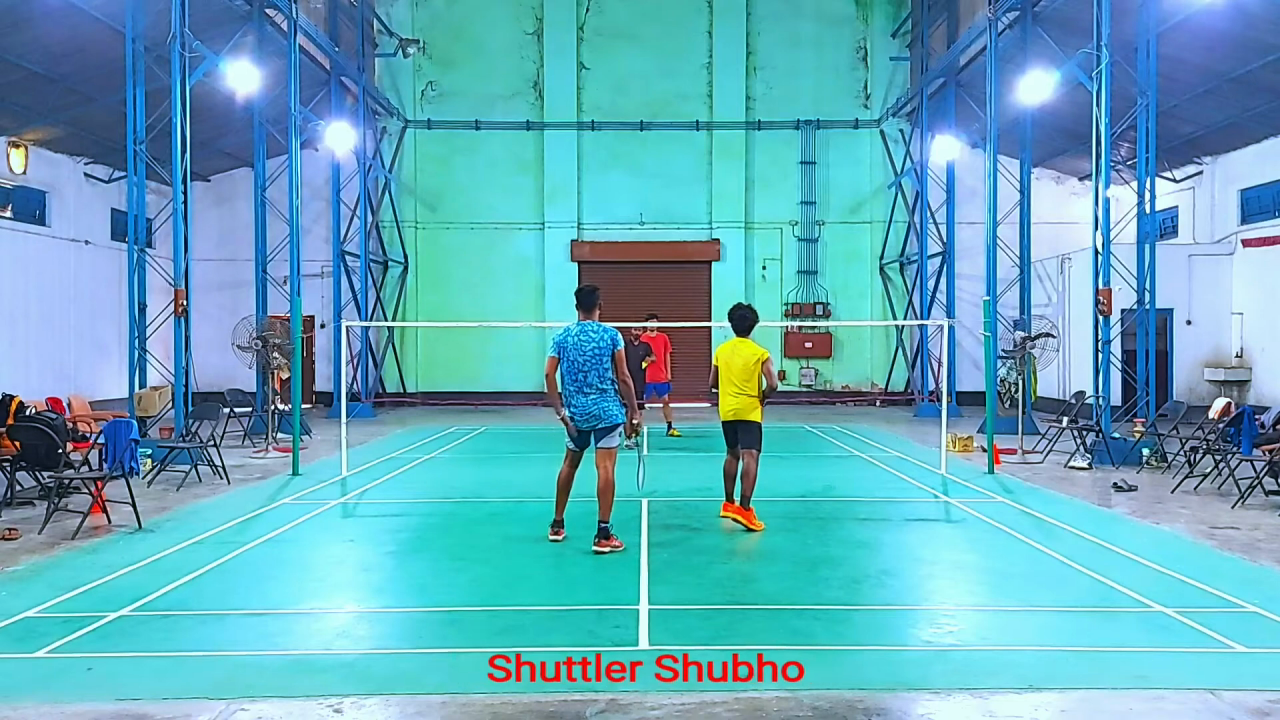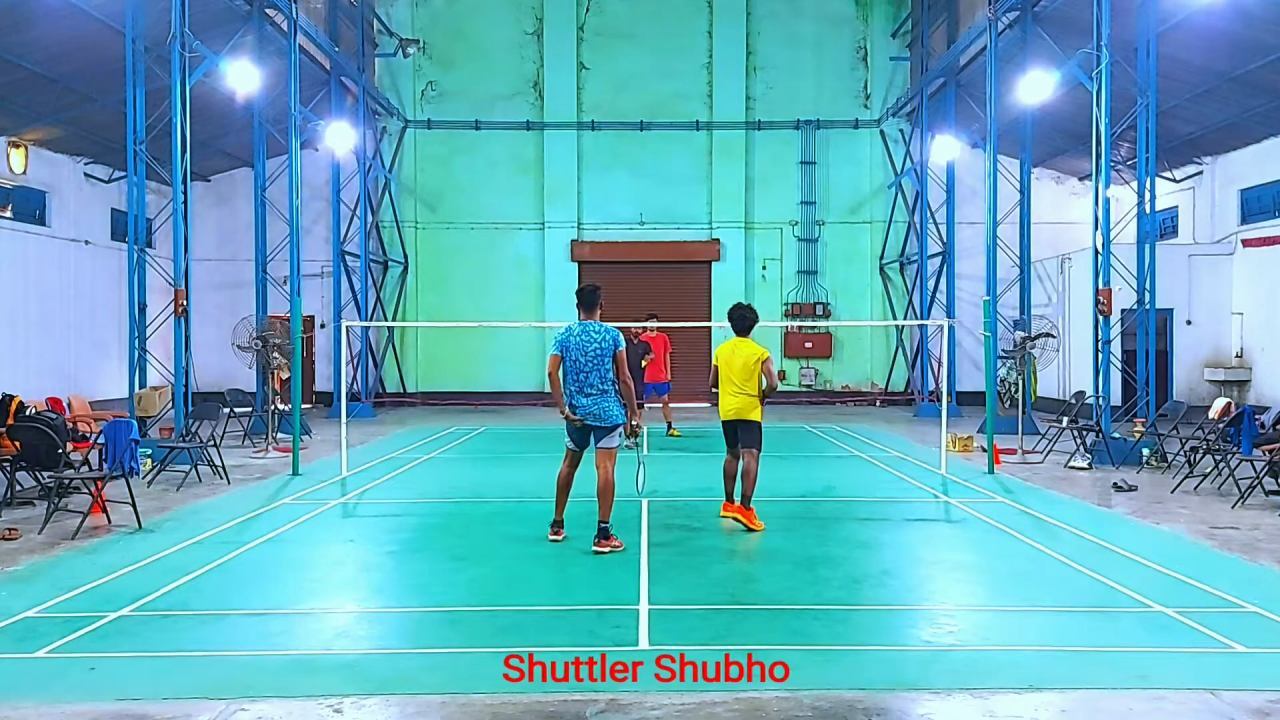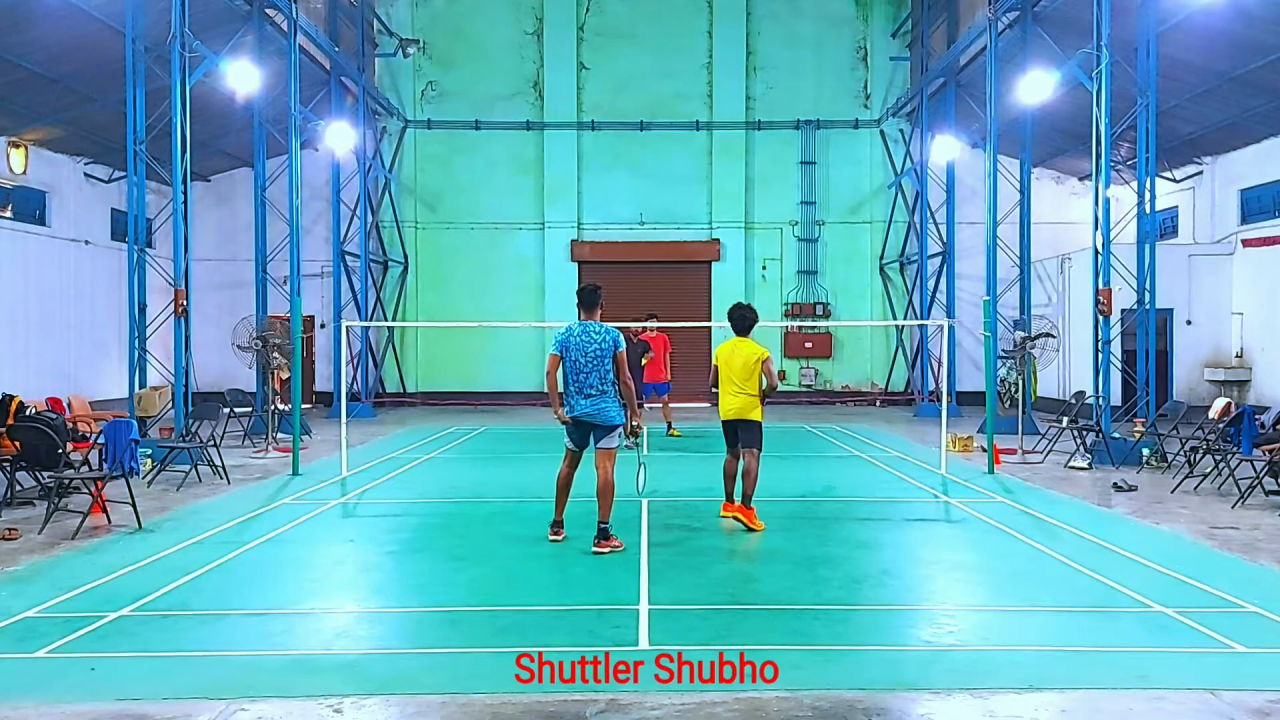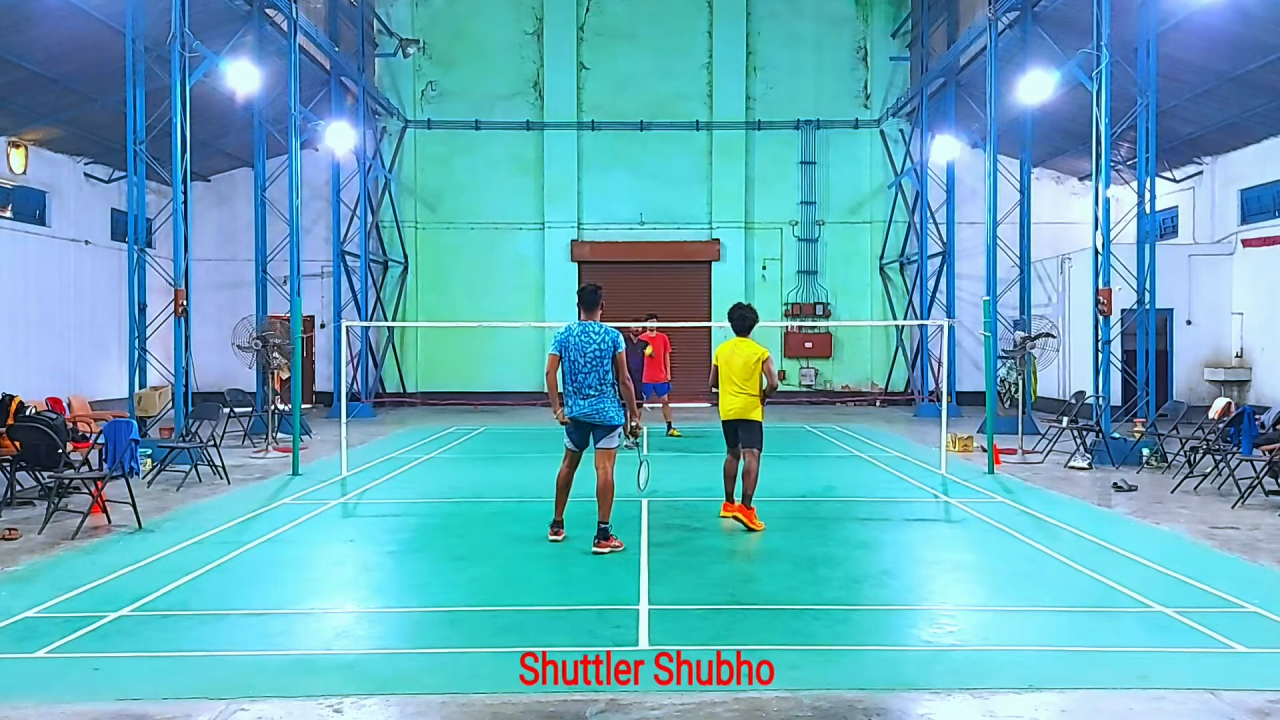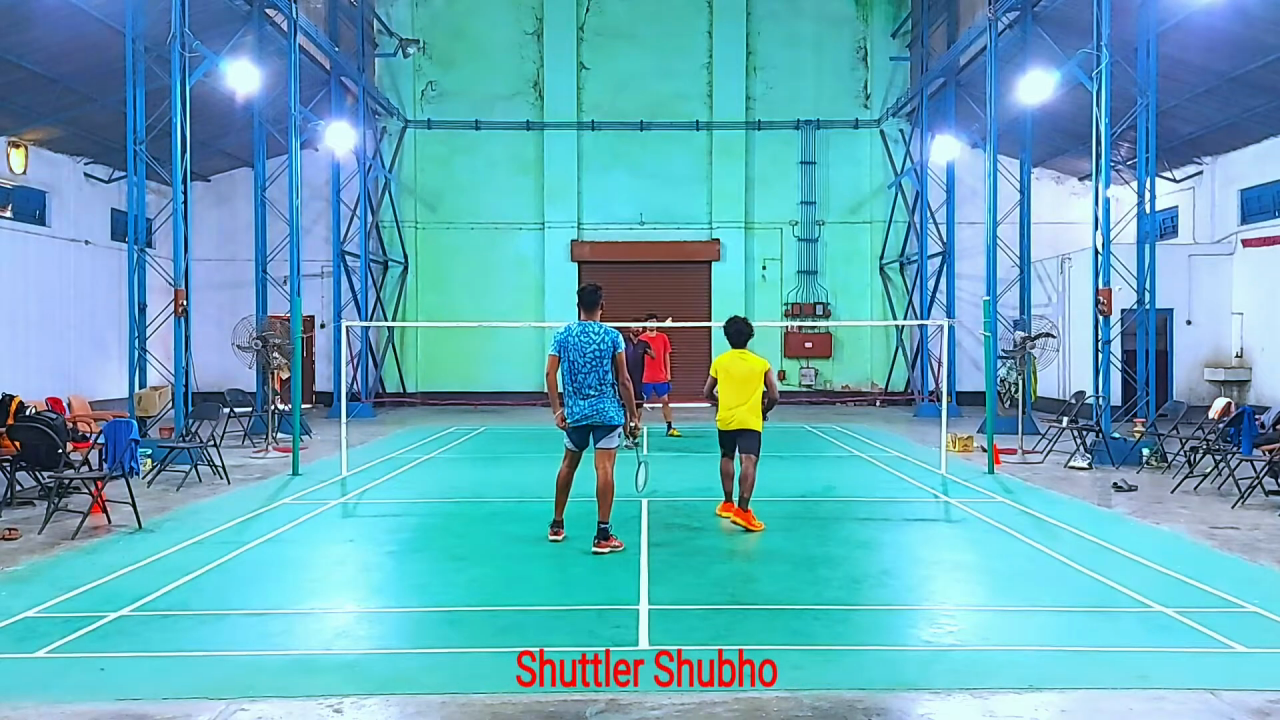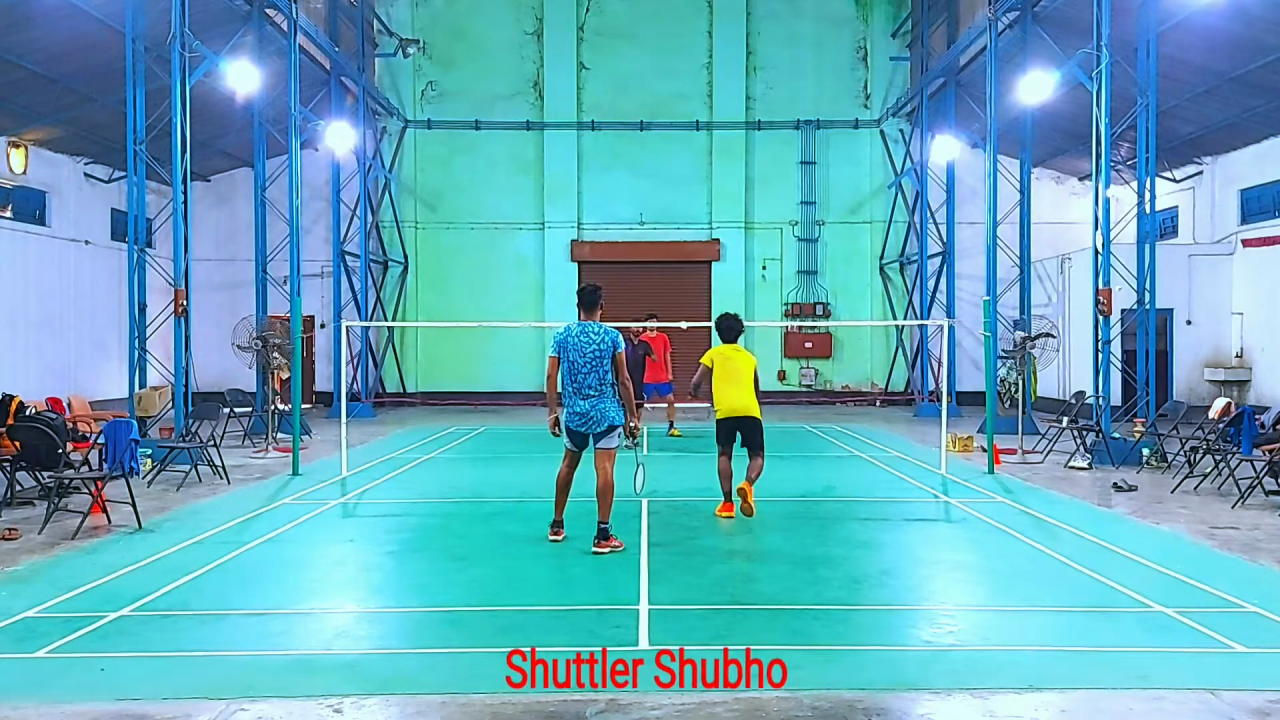
dt=0.2s
person 1, frame 1
left shoulder: (562, 337)
right shoulder: (611, 335)
left elbow: (549, 375)
right elbow: (623, 378)
left wrist: (560, 411)
right wrist: (633, 412)
left hip: (576, 413)
right hip: (608, 411)
left knee: (569, 465)
right knee: (605, 469)
left ankle: (557, 524)
right ankle: (603, 535)
person 1, frame 2
left shoulder: (564, 335)
right shoulder: (613, 335)
left elbow: (552, 373)
right elbow: (624, 379)
left wrist: (563, 409)
right wrist: (633, 413)
left hip: (577, 412)
right hip: (608, 412)
left knee: (569, 465)
right knee: (605, 469)
left ankle: (557, 525)
right ankle: (603, 535)
person 1, frame 3
left shoulder: (564, 335)
right shoulder: (613, 336)
left elbow: (551, 372)
right elbow: (625, 379)
left wrist: (557, 408)
right wrist: (633, 414)
left hip: (575, 413)
right hip: (608, 412)
left knee: (568, 465)
right knee: (605, 469)
left ankle: (557, 525)
right ankle: (602, 535)
person 1, frame 4
left shoulder: (563, 335)
right shoulder: (613, 336)
left elbow: (550, 373)
right elbow: (624, 380)
left wrist: (557, 408)
right wrist: (633, 415)
left hip: (575, 412)
right hip: (607, 412)
left knee: (568, 465)
right knee: (604, 470)
left ankle: (557, 525)
right ankle: (603, 535)
person 1, frame 5
left shoulder: (562, 335)
right shoulder: (613, 336)
left elbow: (550, 374)
right elbow: (623, 380)
left wrist: (557, 411)
right wrist: (632, 416)
left hip: (574, 414)
right hip: (607, 412)
left knee: (568, 465)
right knee: (604, 470)
left ankle: (557, 525)
right ankle: (602, 535)
person 1, frame 6
left shoulder: (562, 335)
right shoulder: (612, 336)
left elbow: (551, 376)
right elbow: (623, 380)
left wrist: (553, 413)
right wrist: (632, 416)
left hip: (574, 414)
right hip: (607, 413)
left knee: (568, 465)
right knee: (604, 470)
left ankle: (557, 525)
right ankle: (602, 535)
person 2, frame 1
left shoulder: (721, 350)
right shoulder: (760, 353)
left elbow: (713, 383)
right elbow: (772, 385)
right wrist: (762, 397)
left hip: (727, 411)
right hip: (749, 411)
left knee: (732, 454)
right knee: (750, 457)
left ankle: (729, 504)
right ankle: (744, 509)
person 2, frame 2
left shoulder: (721, 350)
right shoulder: (760, 352)
left elbow: (713, 382)
right elbow: (772, 384)
right wrist: (762, 396)
left hip: (727, 411)
right hip: (749, 411)
left knee: (732, 454)
right knee: (750, 456)
left ankle: (729, 504)
right ankle: (745, 508)
person 2, frame 3
left shoulder: (721, 350)
right shoulder: (760, 352)
left elbow: (713, 382)
right elbow: (773, 384)
right wrist: (762, 396)
left hip: (727, 411)
right hip: (749, 411)
left knee: (732, 454)
right knee: (751, 456)
left ankle: (729, 504)
right ankle: (746, 508)
person 2, frame 4
left shoulder: (721, 350)
right shoulder: (760, 352)
left elbow: (713, 382)
right elbow: (773, 384)
right wrist: (762, 396)
left hip: (727, 411)
right hip: (749, 411)
left knee: (733, 454)
right knee: (751, 456)
left ankle: (729, 504)
right ankle: (746, 509)
person 2, frame 5
left shoulder: (719, 361)
right shoulder: (761, 364)
left elbow: (707, 394)
right elbow: (774, 396)
right wrist: (763, 410)
left hip: (725, 420)
right hip: (749, 421)
left knee: (727, 457)
right knee: (749, 463)
left ankle: (728, 503)
right ankle: (743, 510)
person 2, frame 6
left shoulder: (713, 354)
right shoulder: (750, 358)
left elbow: (696, 382)
left wrist: (694, 393)
left hip: (725, 411)
right hip: (751, 412)
left knee: (725, 456)
right knee: (757, 457)
left ankle: (727, 503)
right ankle: (747, 486)
